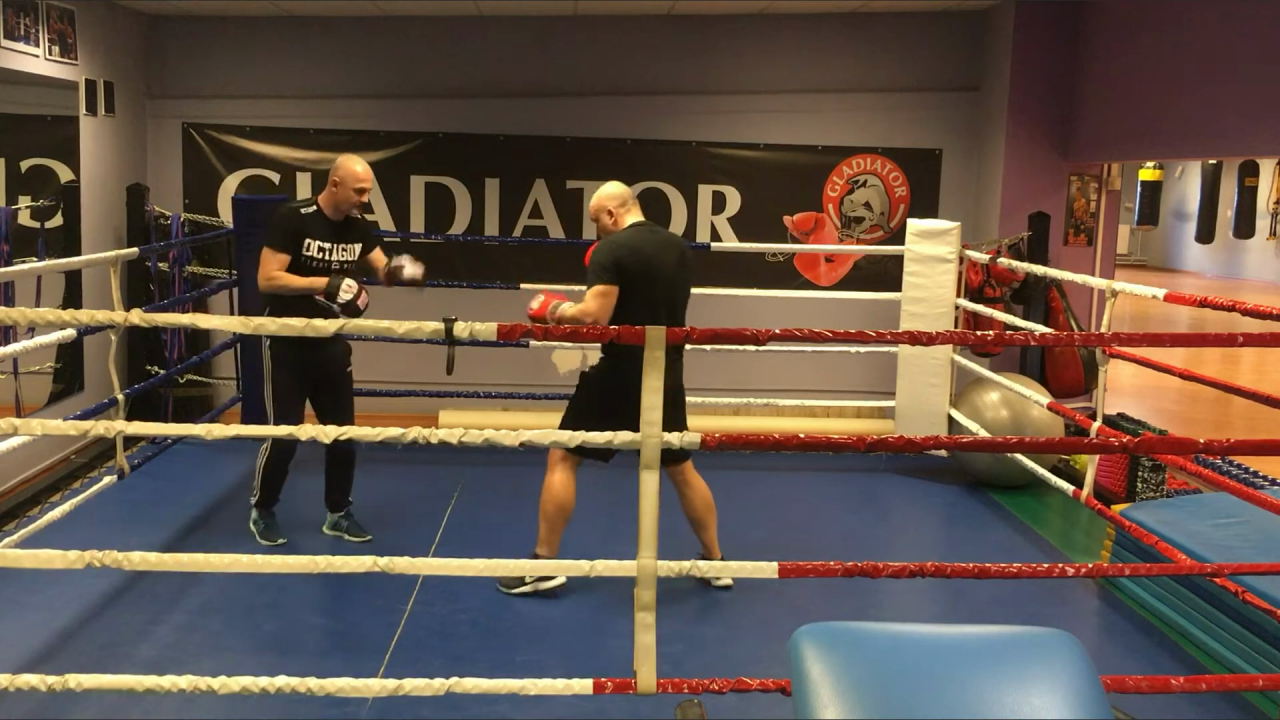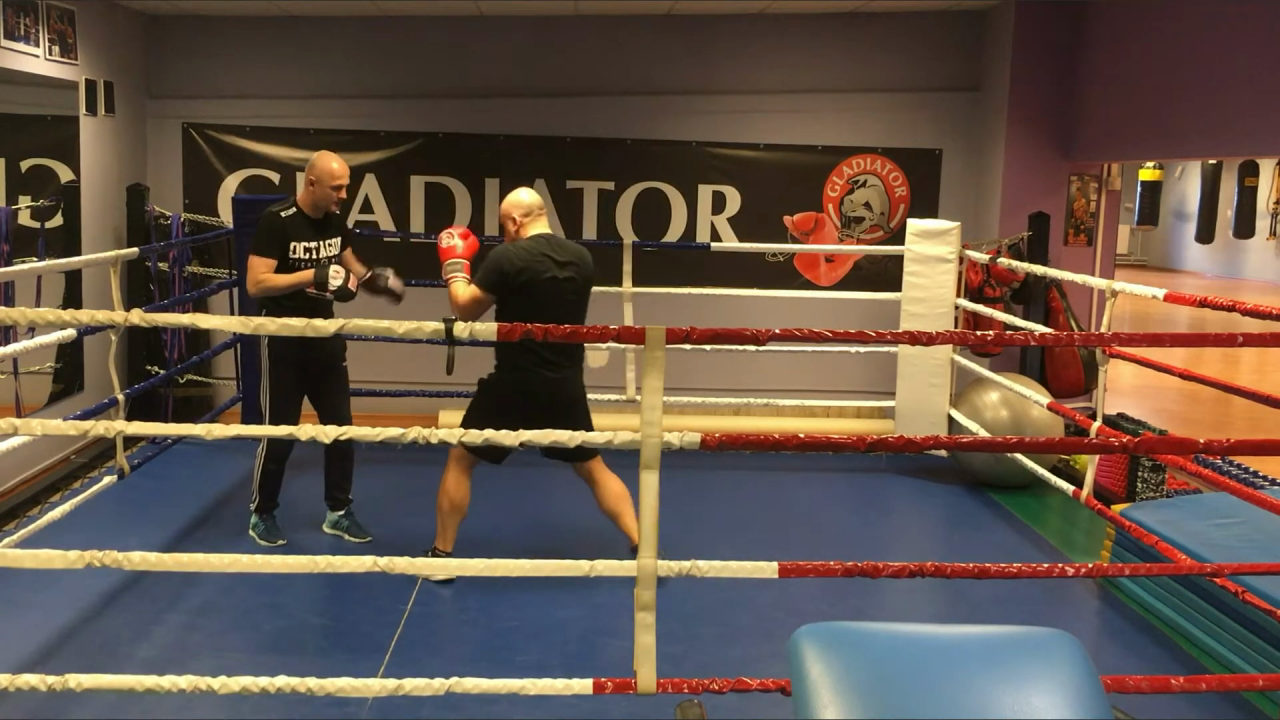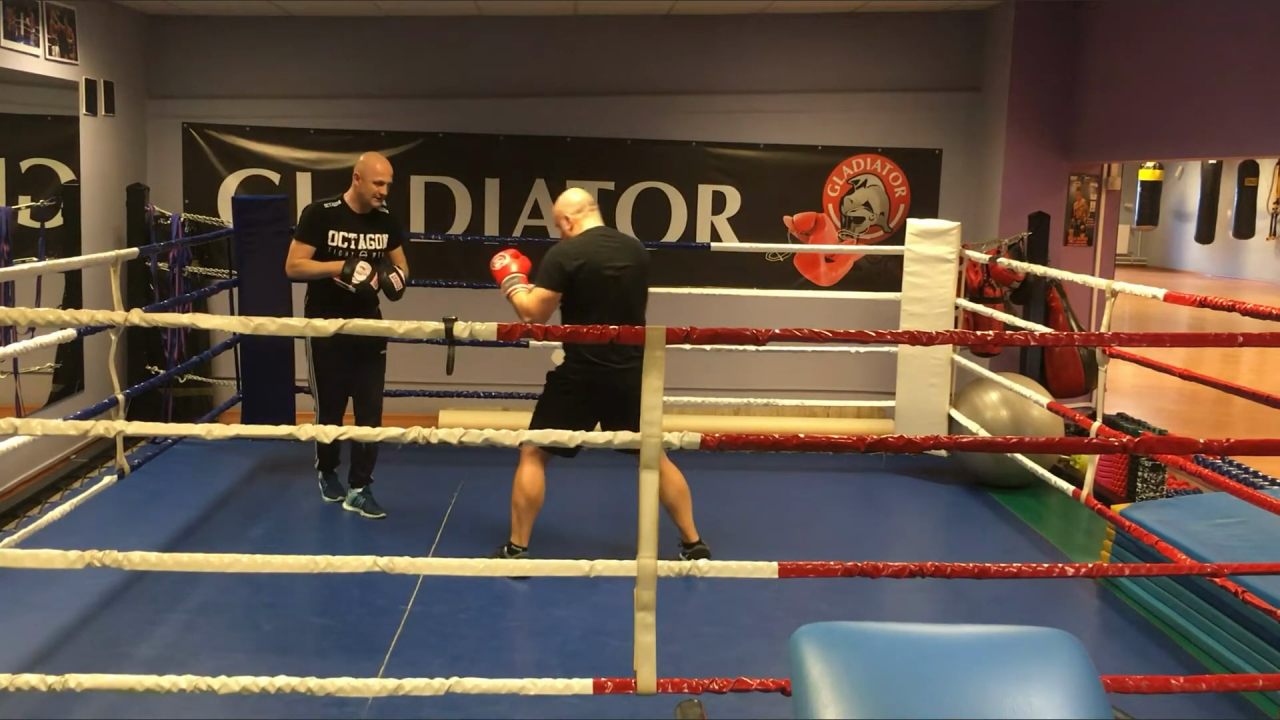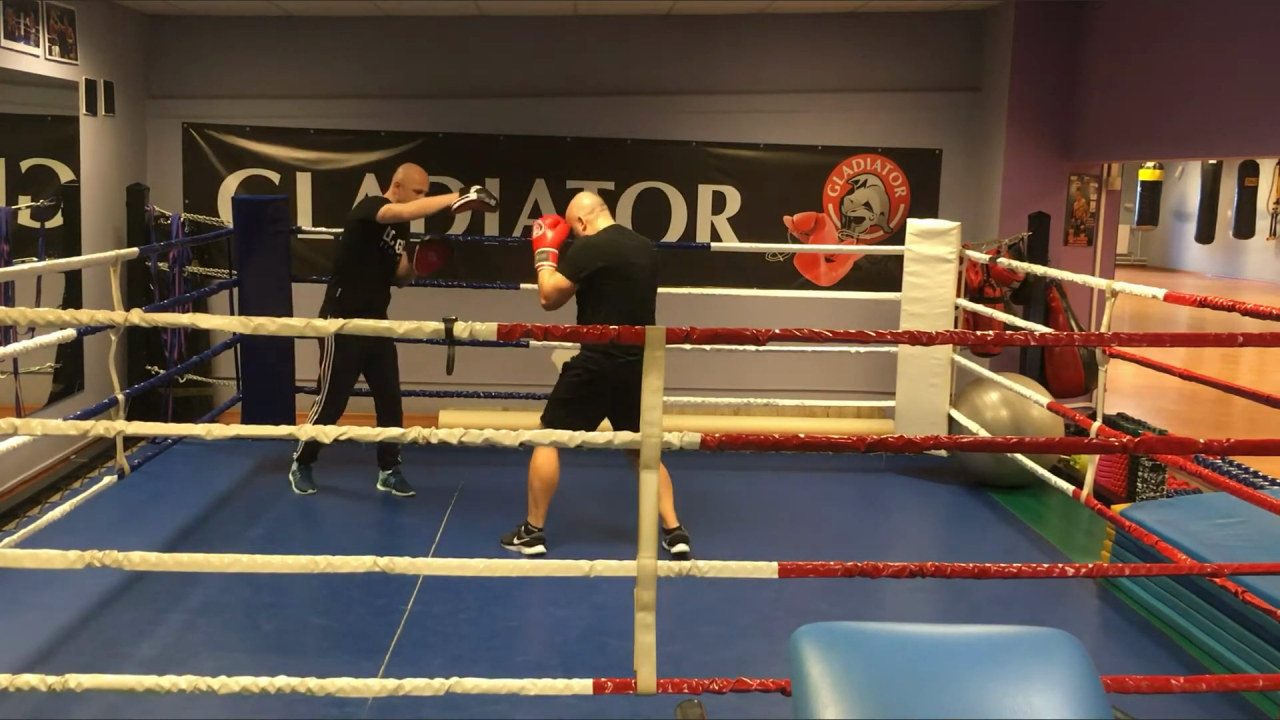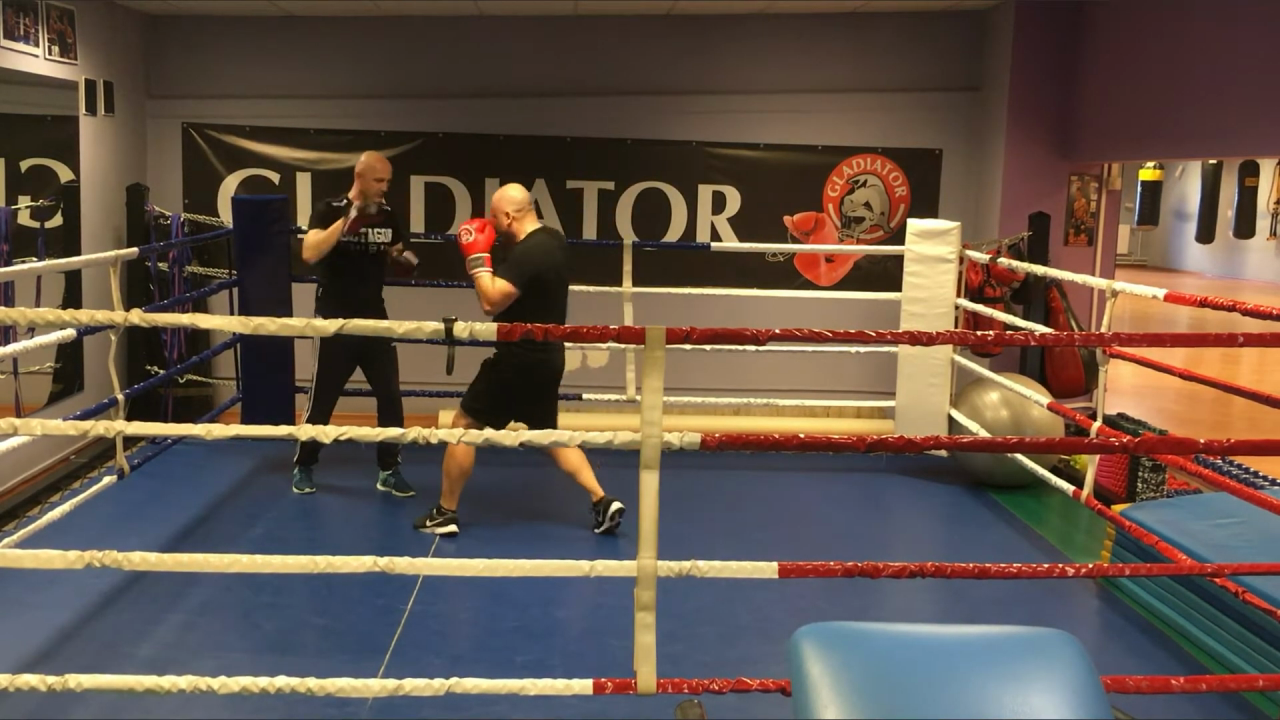
dt=1s
person 1, frame 1
left shoulder: (614, 249)
right shoulder: (678, 247)
left elbow: (595, 317)
left wrist: (553, 309)
left hip: (620, 377)
right hip: (667, 377)
left knee: (563, 459)
right knee: (681, 469)
left ankle: (543, 565)
right ankle: (714, 562)
person 1, frame 2
left shoulder: (506, 257)
right shoulder: (582, 258)
left elbow: (464, 310)
left wrist: (454, 263)
left hip: (514, 383)
right hip: (566, 385)
left knee: (460, 461)
right knee: (593, 468)
left ankle: (442, 555)
right ankle: (641, 551)
person 1, frame 3
left shoulder: (564, 254)
right shoulder: (637, 250)
left elbow: (535, 315)
left wrist: (511, 281)
left hip: (582, 376)
right hip: (630, 374)
left knee: (533, 455)
right knee: (654, 459)
left ankle: (517, 550)
right ankle: (694, 546)
person 1, frame 4
left shoulder: (589, 248)
right shoulder: (645, 248)
left elbow: (549, 298)
left wrist: (544, 251)
left hip: (597, 364)
right hip: (638, 366)
left knee: (548, 440)
right knee: (641, 451)
left ankle: (532, 532)
right ankle: (674, 532)
person 1, frame 5
left shoulder: (529, 253)
right shoulder: (551, 239)
left elbow: (491, 303)
left wrist: (477, 256)
right wrist: (482, 235)
left hip: (520, 360)
right hip: (544, 358)
left knee: (464, 426)
left ankle: (446, 513)
right ankle: (602, 501)
person 2, frame 1
left shoulder: (358, 227)
right shoulder: (293, 218)
left elbow: (383, 269)
right elbow: (267, 279)
left wrist: (397, 271)
right wrist: (326, 284)
left hip: (330, 342)
right hip: (288, 343)
left knee: (343, 434)
right knee: (285, 434)
left ankle: (338, 513)
right ankle: (262, 510)
person 2, frame 2
left shoulder: (335, 220)
right shoulder: (276, 221)
left elbow: (350, 266)
right elbow: (255, 284)
left wrist: (374, 279)
right wrist: (312, 276)
left hip: (326, 338)
right hip: (284, 343)
left knee: (340, 429)
right knee: (280, 434)
left ankle: (338, 512)
right ankle: (262, 514)
person 2, frame 3
left shoulder: (386, 220)
right shoulder: (320, 214)
left elbow: (401, 265)
right elbow: (293, 267)
left wrist: (394, 276)
right wrist: (341, 267)
left knee: (370, 411)
right knee: (331, 410)
left ankle: (359, 489)
right ankle: (328, 473)
person 2, frame 4
left shoulder: (402, 226)
right shoulder: (370, 209)
right elbow: (405, 213)
left wrist: (418, 264)
right wrist: (457, 198)
left hip: (376, 324)
right hip: (343, 322)
left knee: (390, 401)
right knee: (331, 402)
left ankle: (389, 470)
right ankle: (301, 464)
person 2, frame 5
left shoulder: (389, 216)
right shoulder: (329, 209)
left elbow: (392, 257)
right elbow: (310, 254)
left wrist: (404, 259)
right wrist: (345, 220)
left hip: (374, 320)
right hip: (334, 321)
left knee: (391, 398)
right knee: (322, 399)
left ankle: (389, 471)
right ankle: (303, 466)
